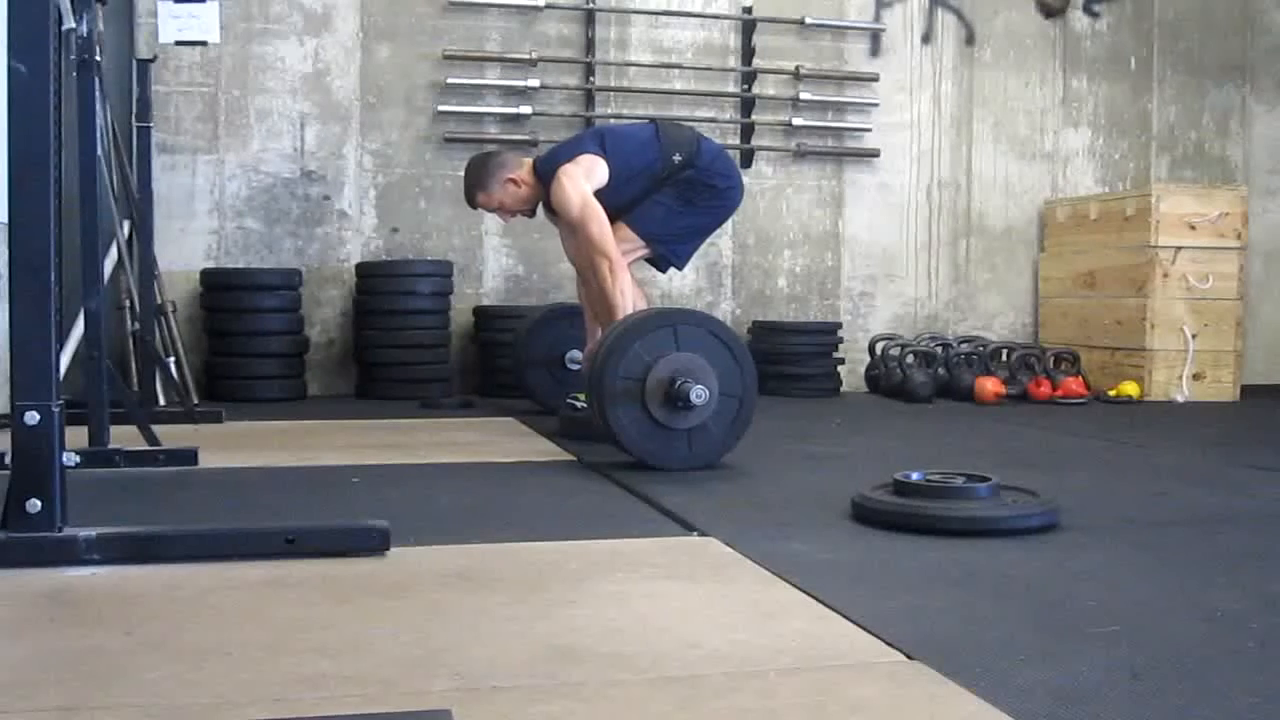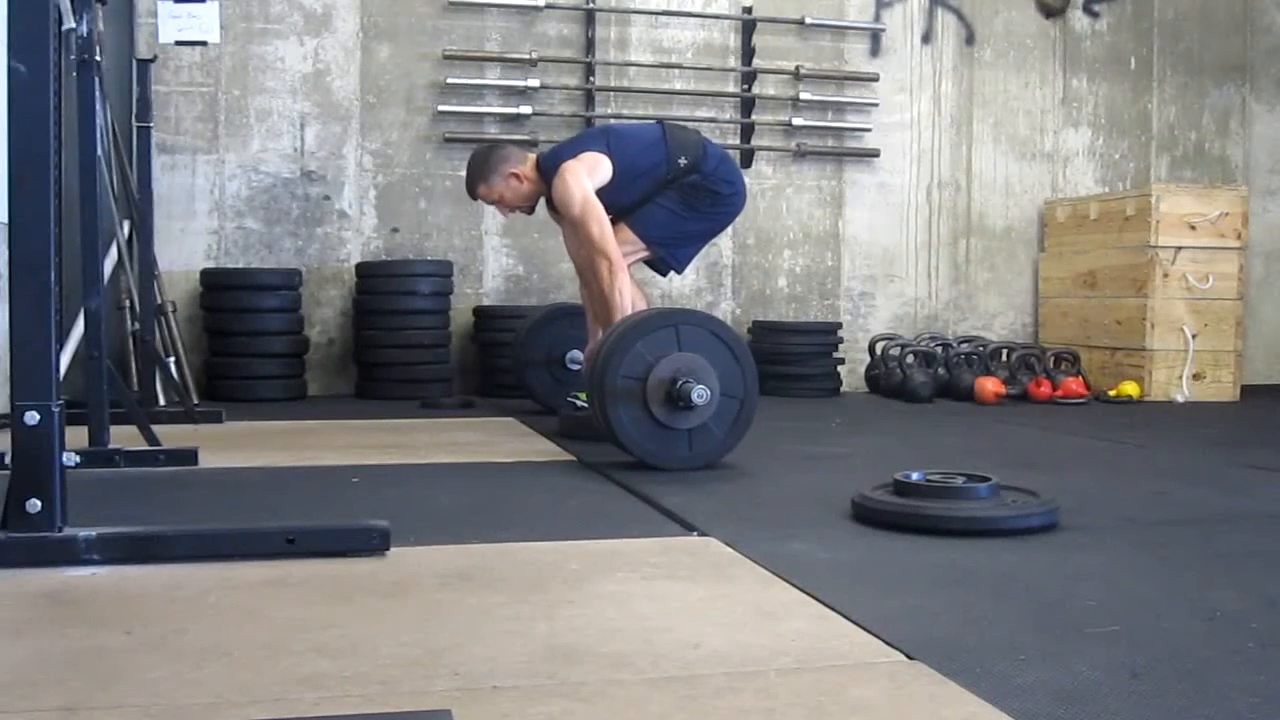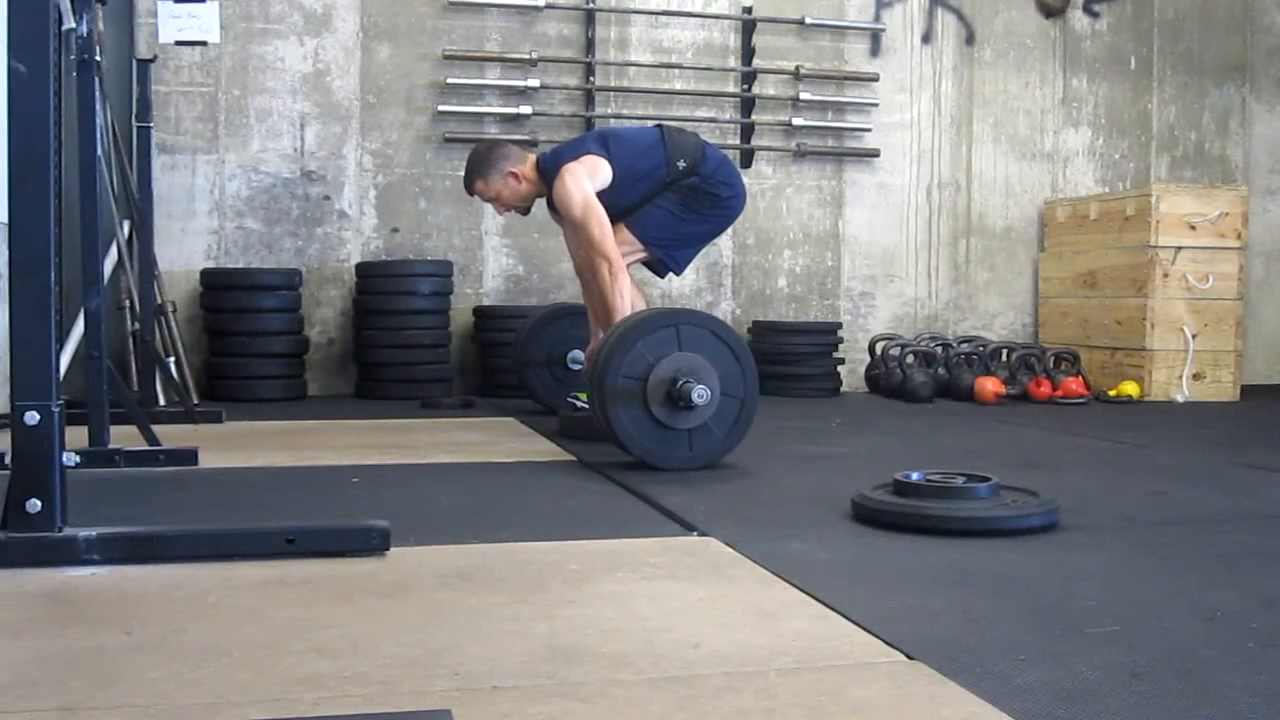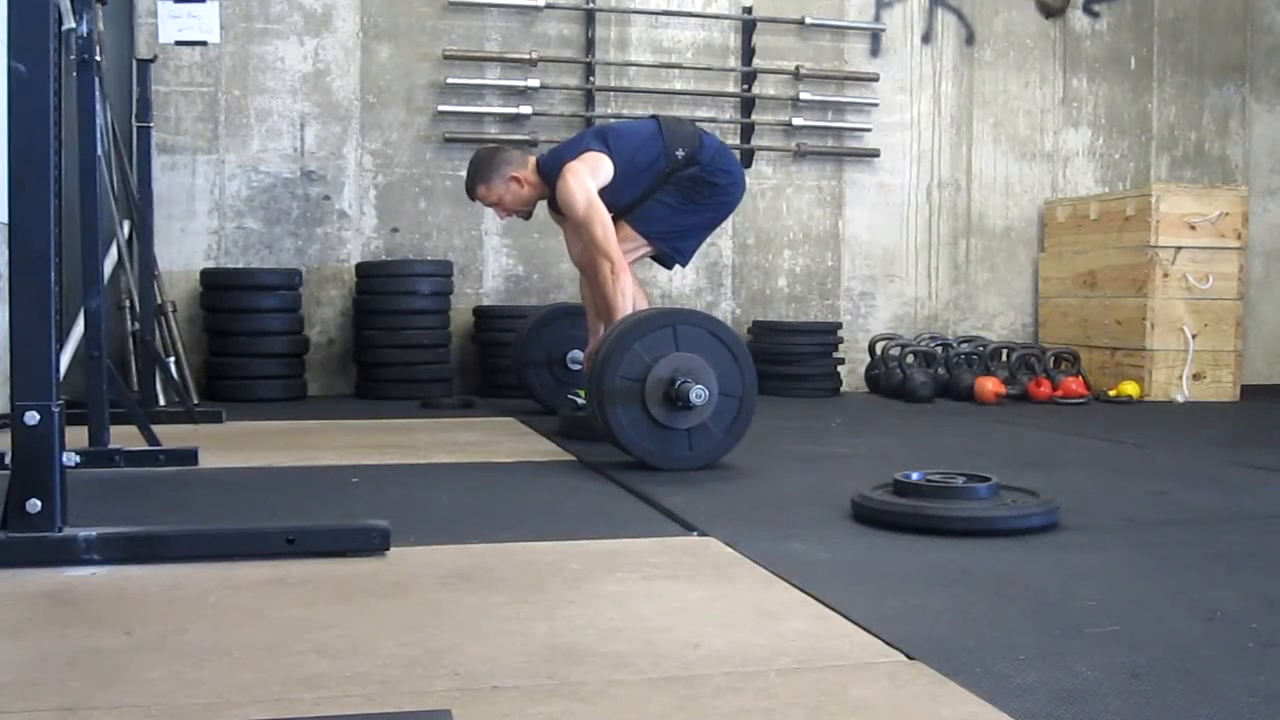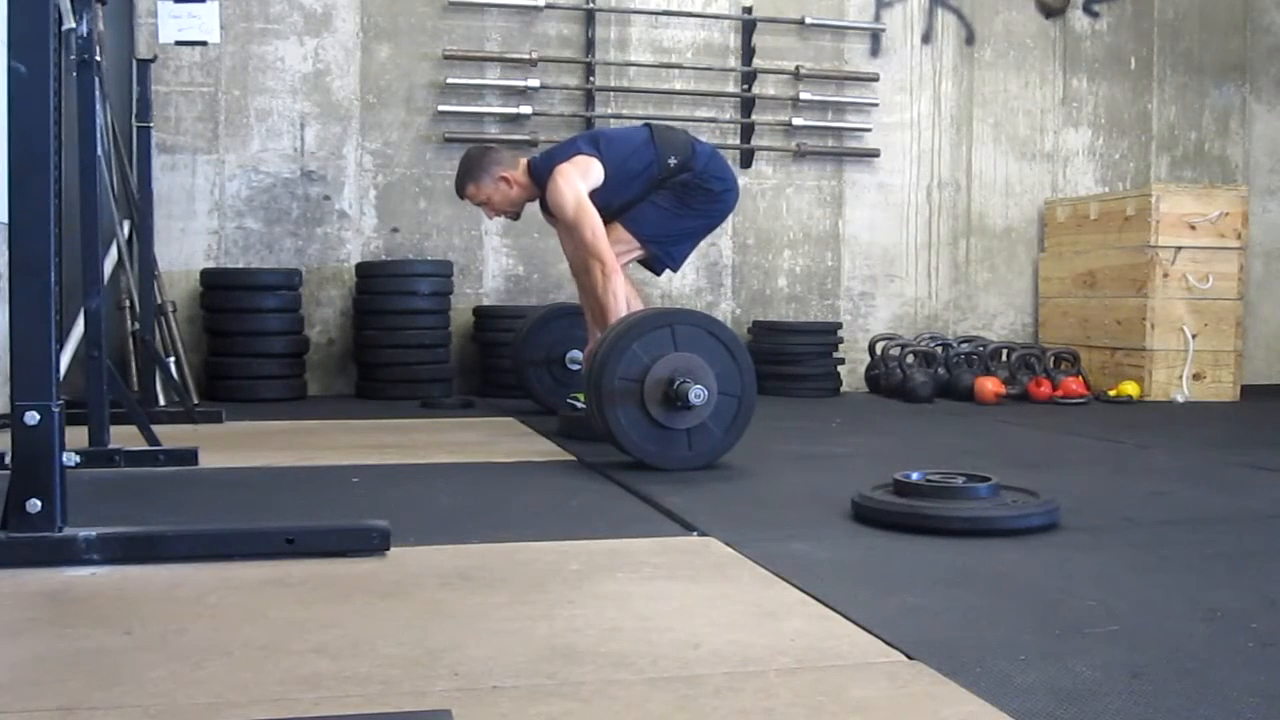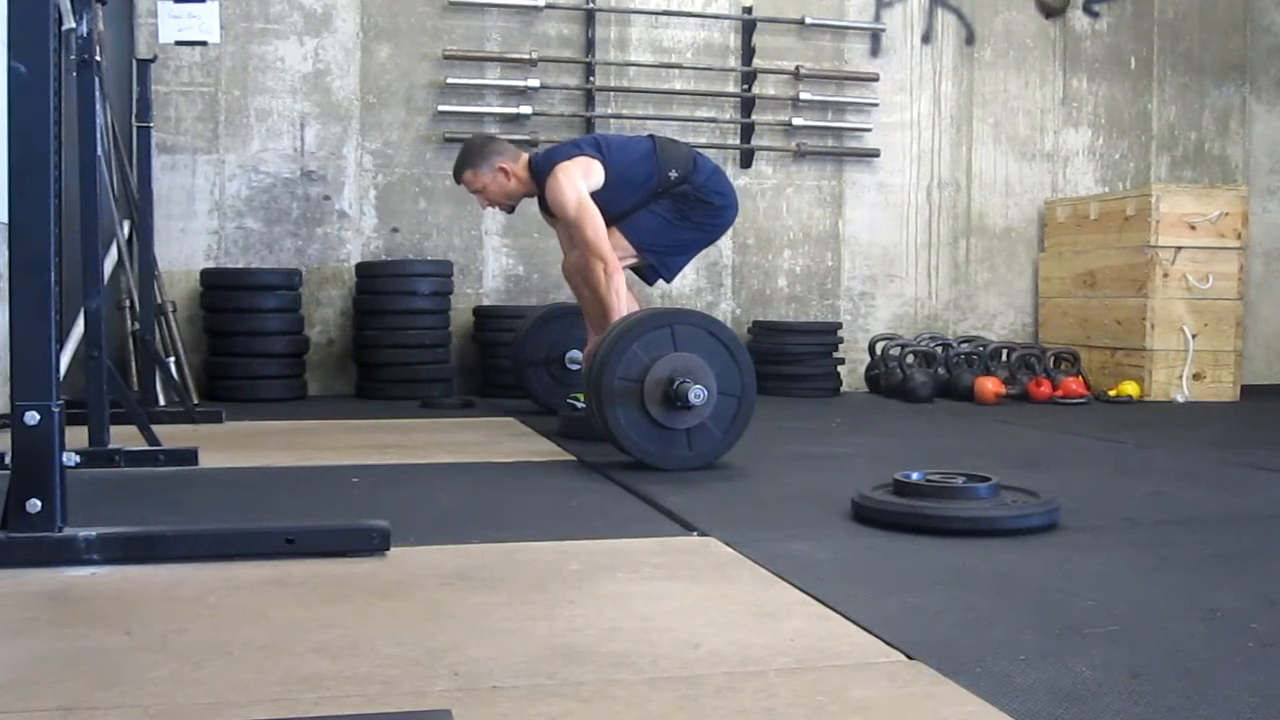
dt=0.3s
person 1, frame 1
left shoulder: (565, 183)
right shoulder: (554, 190)
left elbow: (610, 263)
right elbow: (585, 267)
right wrist: (594, 342)
left hip: (709, 178)
right hip: (687, 176)
left knee: (609, 260)
right knee: (596, 263)
person 1, frame 2
left shoulder: (567, 180)
right shoulder: (559, 190)
left elbow: (610, 263)
right elbow: (587, 268)
right wrist: (596, 342)
left hip: (712, 181)
right hip: (693, 179)
left knee: (608, 259)
right knee: (598, 261)
person 1, frame 3
left shoulder: (568, 181)
right shoulder: (559, 191)
left elbow: (609, 263)
right elbow: (588, 265)
right wrist: (596, 341)
left hip: (712, 184)
right hip: (697, 179)
left knee: (608, 261)
right knee: (595, 260)
person 1, frame 4
left shoulder: (570, 181)
right shoulder: (560, 192)
left elbow: (613, 266)
right elbow: (588, 267)
right wrist: (595, 342)
left hip: (711, 172)
right hip: (693, 172)
left knee: (609, 259)
right knee: (598, 259)
person 1, frame 5
left shoulder: (561, 183)
right shoulder: (552, 191)
left elbow: (605, 267)
right elbow: (589, 267)
right wrist: (595, 342)
left hip: (705, 181)
right hip: (689, 180)
left knee: (601, 262)
right knee: (590, 264)
person 1, frame 6
left shoulder: (561, 181)
right shoulder: (549, 188)
left elbow: (606, 267)
right elbow: (581, 267)
right wrist: (595, 343)
left hip: (703, 195)
right hip: (686, 192)
left knee: (597, 264)
right knee: (584, 266)
